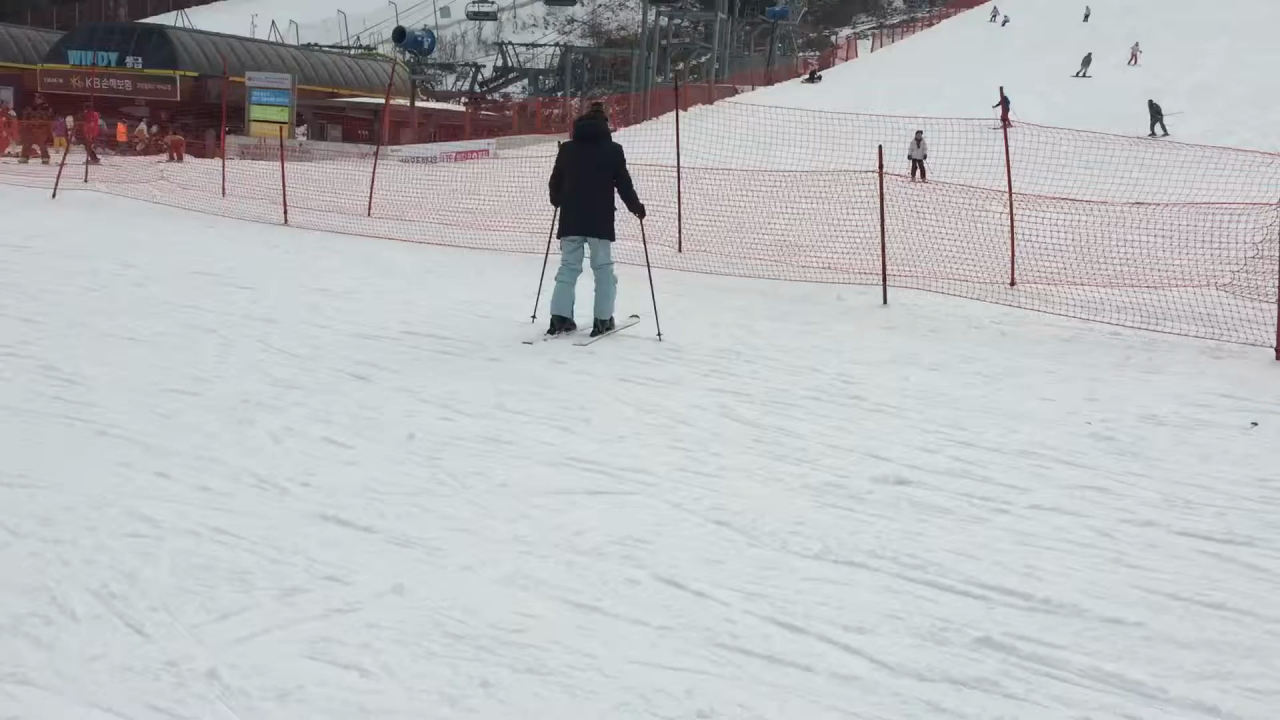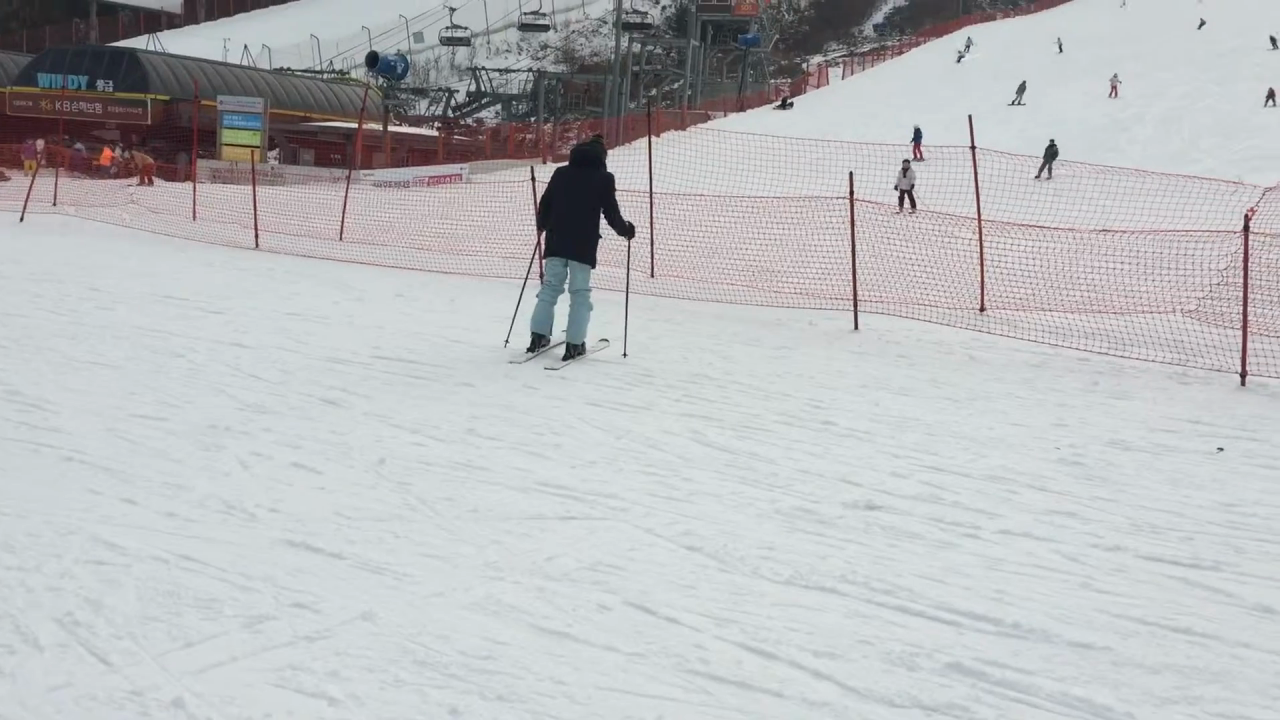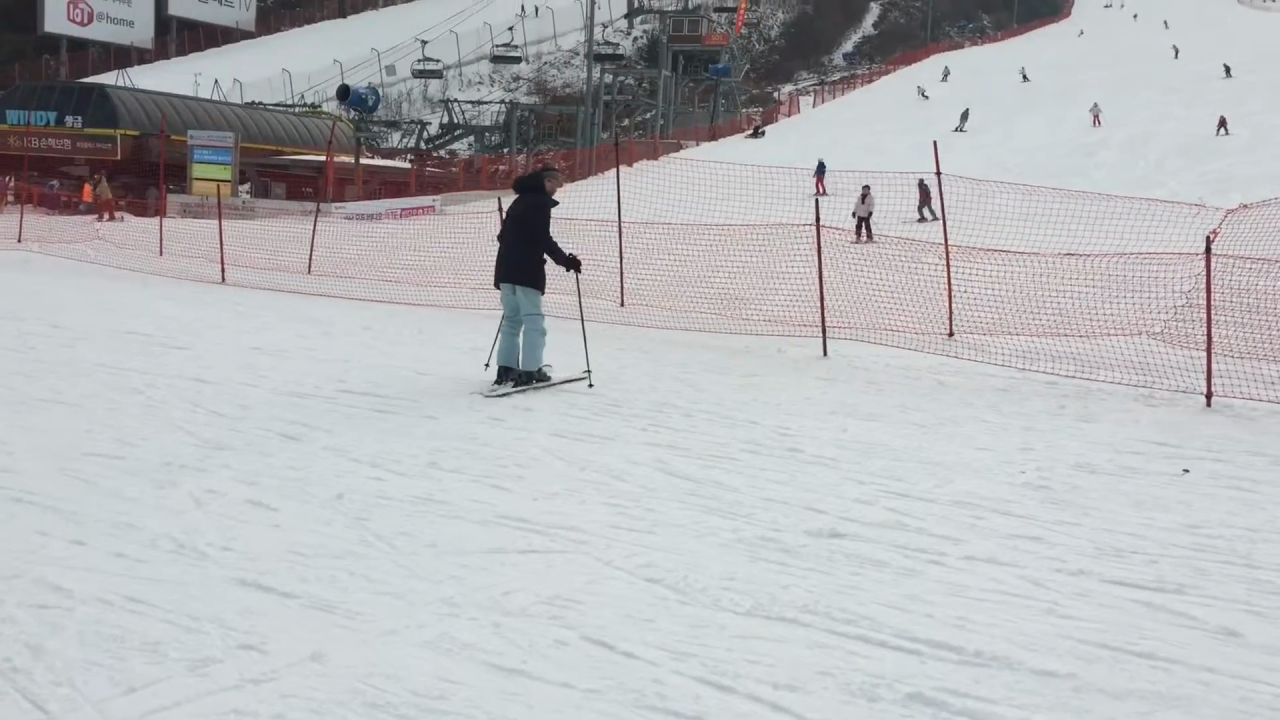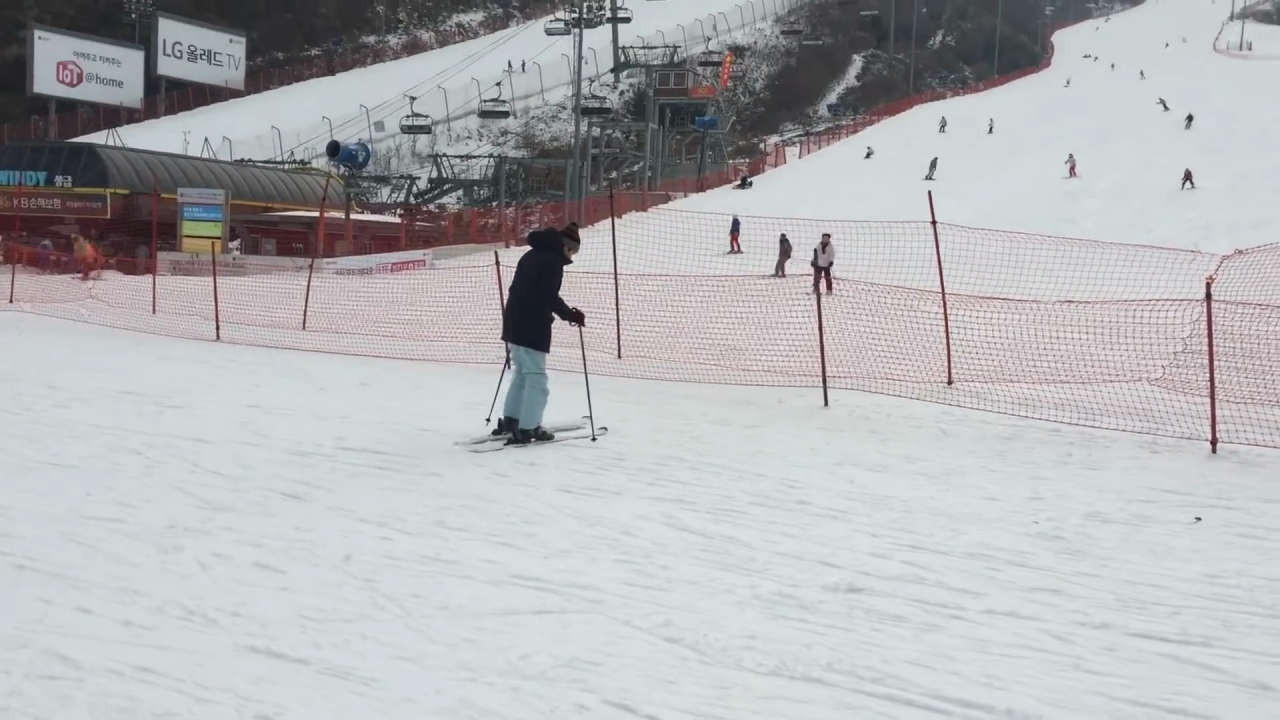
dt=0.7s
person 1, frame 1
left shoulder: (567, 148)
right shoulder: (613, 150)
left elbow: (555, 182)
right elbow: (623, 183)
left wrist: (558, 201)
right wrist: (636, 207)
left hip: (571, 217)
right hip: (600, 219)
left knee: (568, 266)
right knee: (603, 268)
left ankle: (560, 317)
right ankle: (603, 319)
person 1, frame 2
left shoulder: (561, 173)
right shoulder: (604, 178)
left elbow: (545, 203)
right elbow: (611, 212)
left wrist: (542, 224)
right wrist: (626, 230)
left hip: (556, 240)
right hip: (583, 243)
left knee: (550, 287)
right knee: (580, 292)
left ankle: (539, 335)
right ankle: (575, 344)
person 1, frame 3
left shoulder: (519, 202)
right shoulder: (540, 202)
left elbow: (503, 235)
right elbow: (543, 238)
right wrist: (565, 260)
left hip: (507, 268)
right hip: (528, 270)
left knee: (512, 319)
right knee: (533, 319)
left ankle: (506, 369)
right ankle: (530, 370)
person 1, frame 4
left shoulder: (532, 255)
right shoulder: (553, 260)
right elbow: (550, 296)
right wrist: (570, 314)
left hip: (515, 322)
right hip: (533, 326)
left knee: (521, 373)
right knee: (535, 377)
left ankle: (510, 420)
right ankle: (527, 428)
